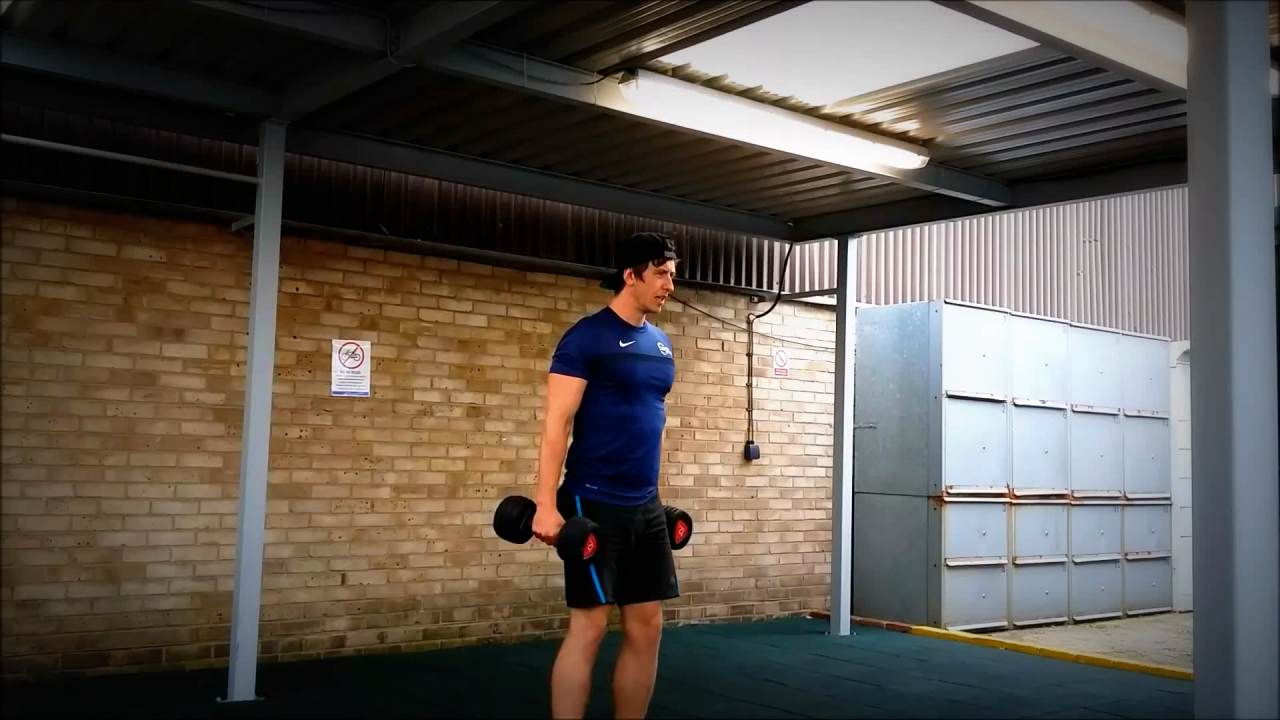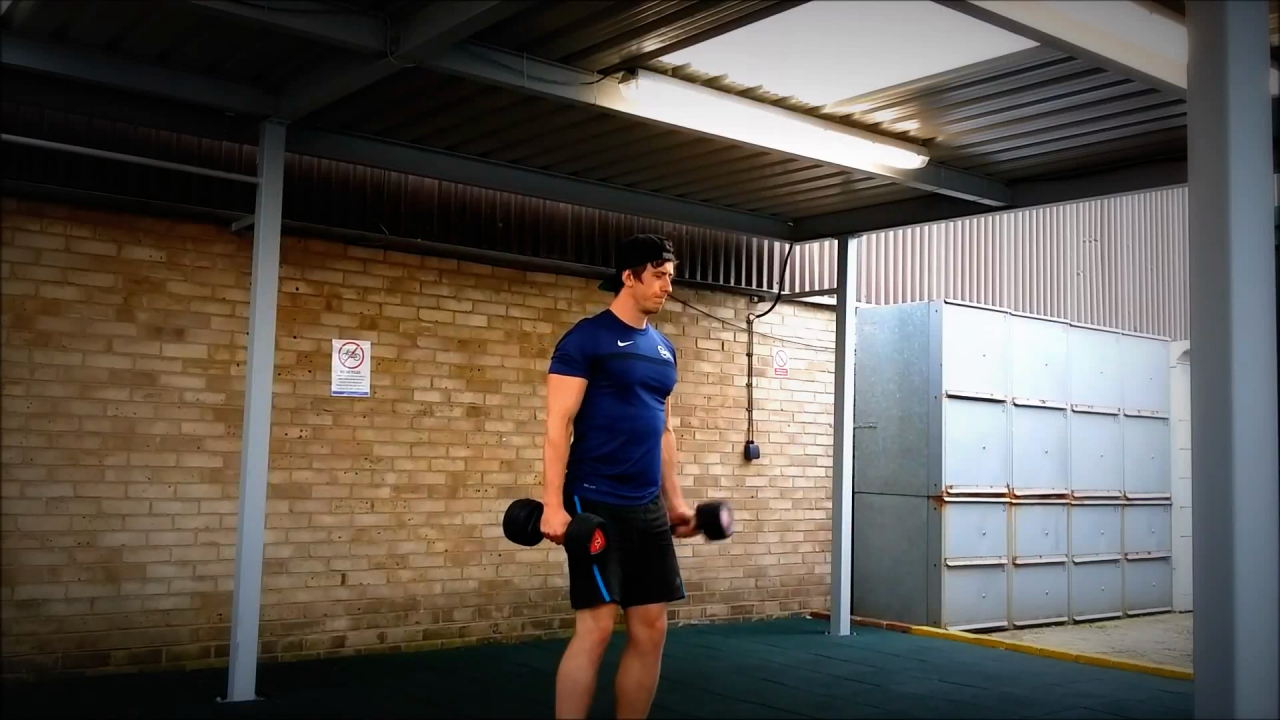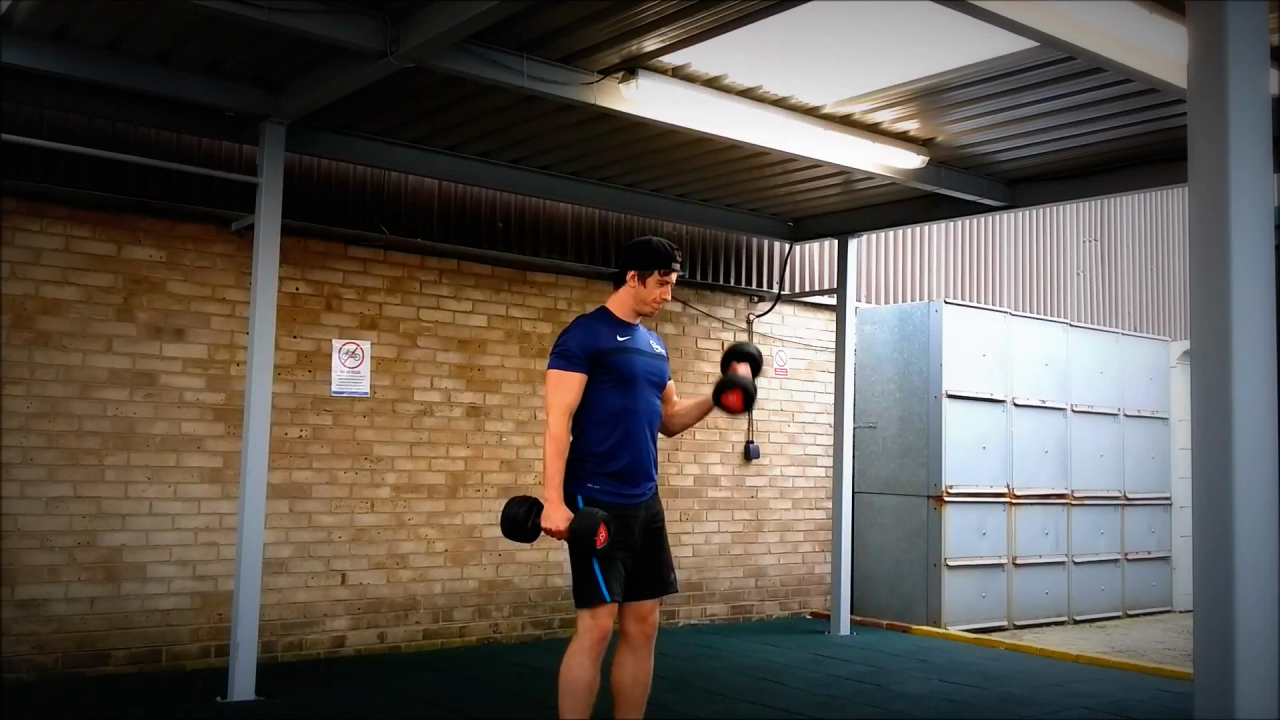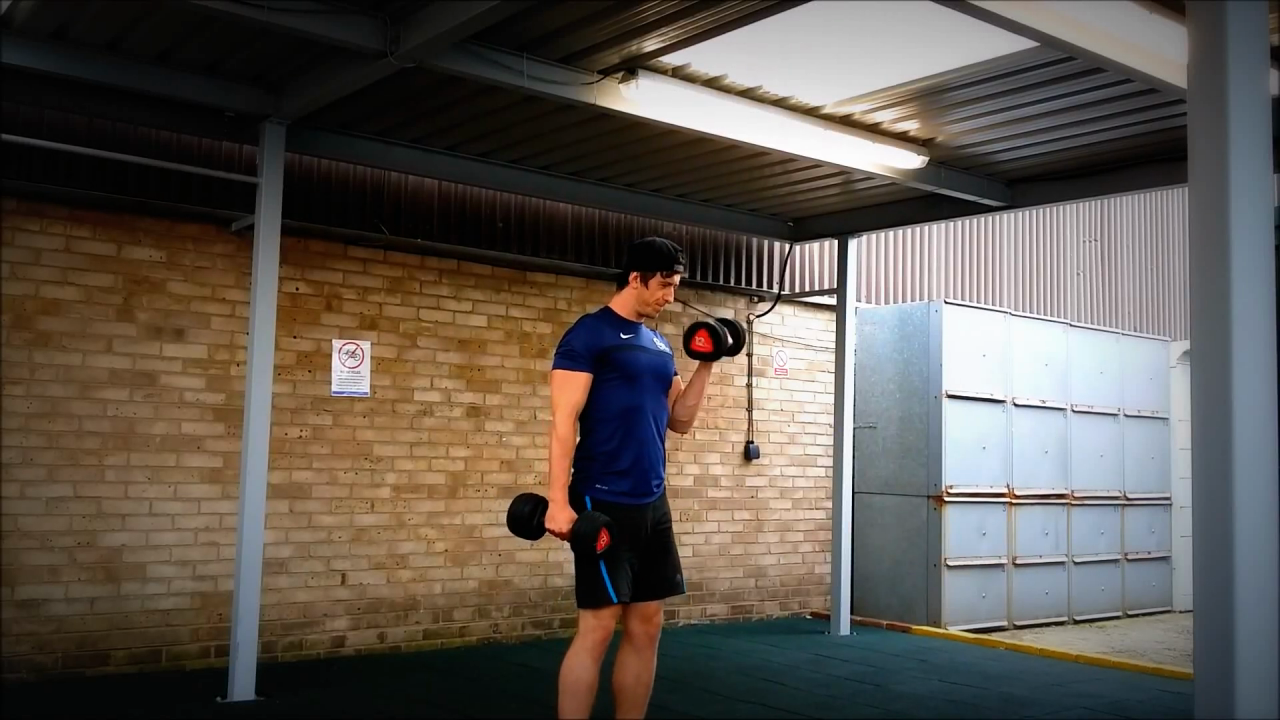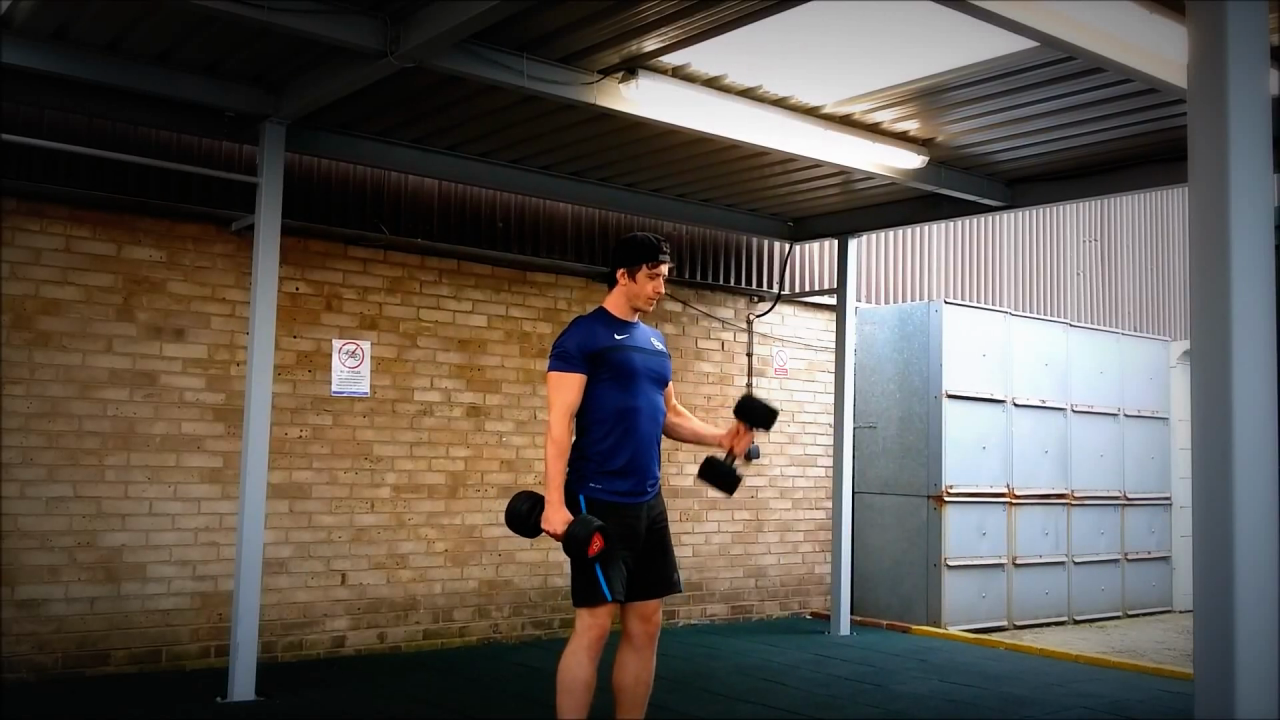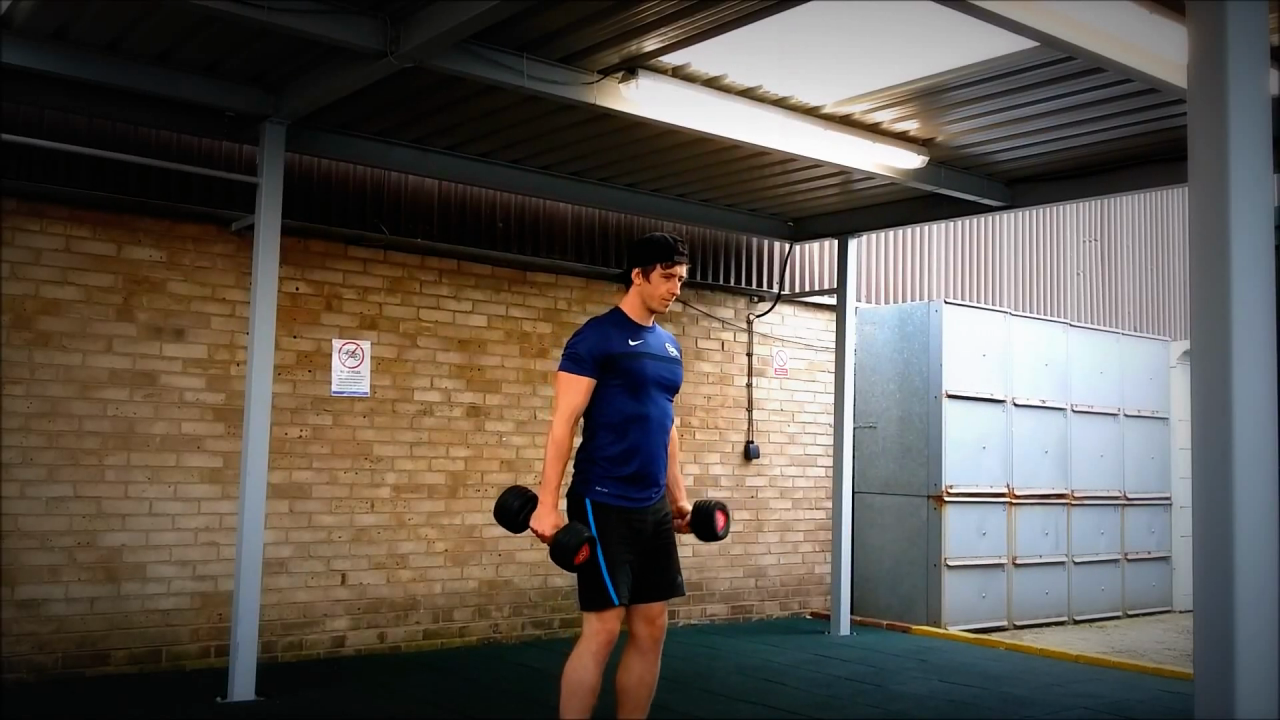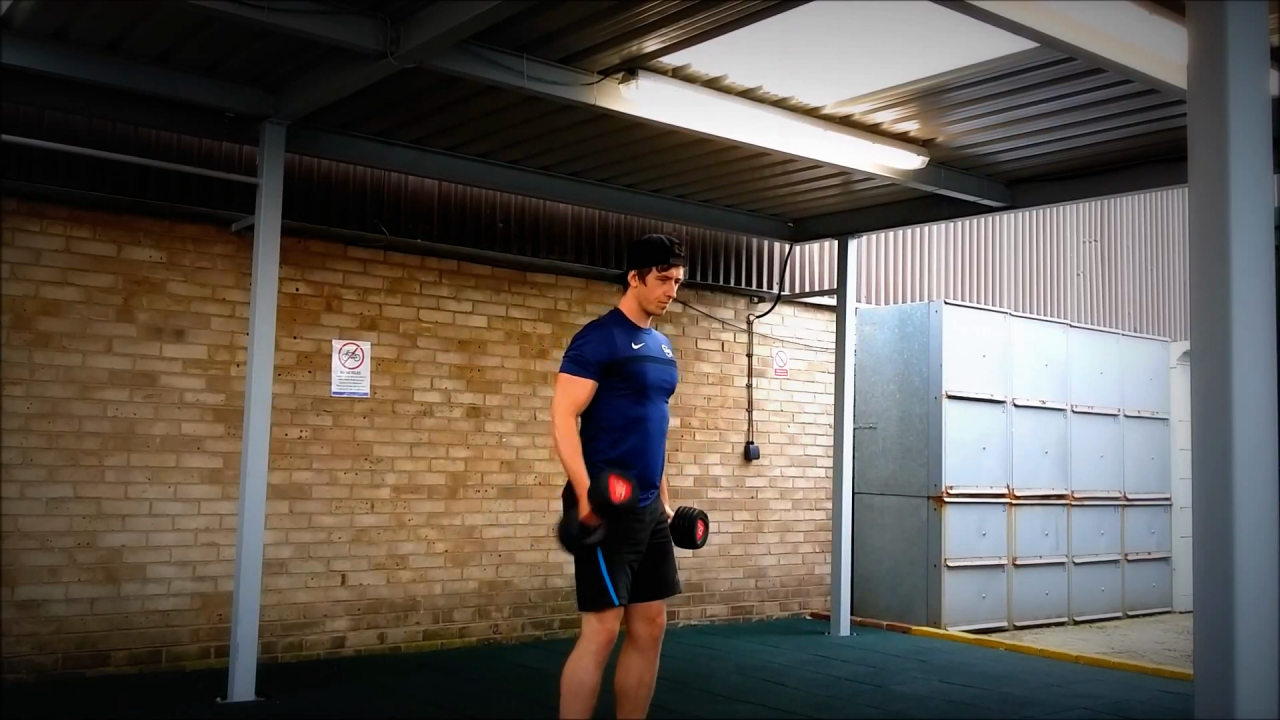
dt=0.4s
person 1, frame 1
left shoulder: (661, 344)
right shoulder: (587, 338)
right elbow: (557, 423)
right wrist: (546, 504)
left hip: (646, 506)
right hip: (595, 503)
left knee: (646, 629)
right knee: (588, 628)
person 1, frame 2
left shoulder: (663, 349)
right shoulder: (587, 339)
right elbow: (559, 424)
left wrist: (675, 499)
right wrist: (554, 504)
left hip: (646, 506)
right hip: (595, 502)
left knee: (650, 629)
right knee: (595, 629)
person 1, frame 3
left shoulder: (654, 344)
right shoulder: (584, 335)
left elbow: (668, 421)
right elbow: (558, 420)
left wrist: (712, 398)
right wrist: (553, 499)
left hip: (645, 502)
right hip: (596, 502)
left knee: (642, 625)
right knee: (596, 626)
person 1, frame 4
left shoulder: (659, 344)
right shoulder: (589, 334)
left elbow: (679, 419)
right elbow: (565, 421)
left wrist: (705, 365)
right wrist: (559, 500)
left hip: (652, 501)
right hip: (604, 501)
left knee: (646, 625)
right knee: (598, 626)
person 1, frame 5
left shoulder: (655, 341)
right shoulder: (583, 336)
left elbow: (669, 414)
right elbow: (560, 421)
left wrist: (722, 437)
right wrist: (554, 500)
left hip: (646, 500)
right hip: (598, 499)
left knee: (645, 624)
right knee: (594, 624)
person 1, frame 6
left shoulder: (668, 344)
right shoulder: (598, 338)
right elbow: (563, 421)
left wrist: (678, 495)
right wrist: (547, 502)
left hip: (652, 506)
right hip: (604, 502)
left knee: (651, 628)
right knee: (603, 629)
person 1, frame 7
left shoulder: (662, 346)
right shoulder: (599, 339)
right elbow: (564, 417)
left wrist: (663, 499)
right wrist: (585, 492)
left hip: (645, 507)
left knee: (650, 627)
right knee: (602, 629)
